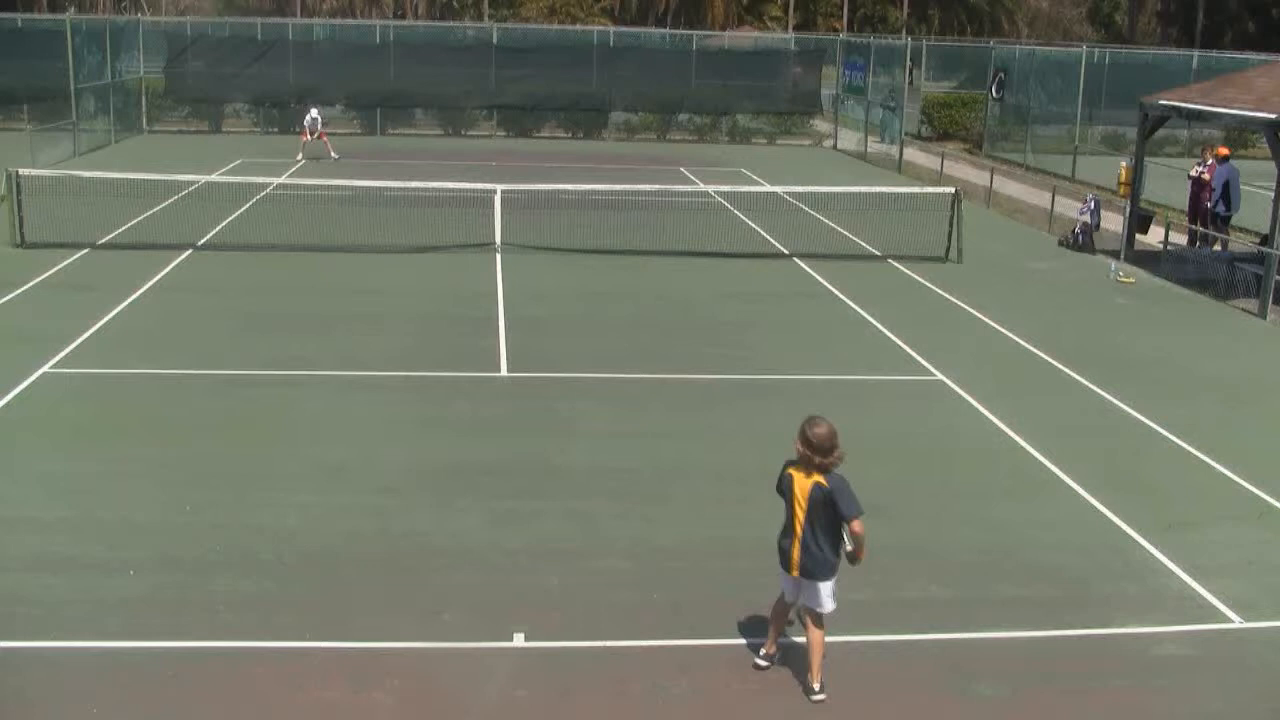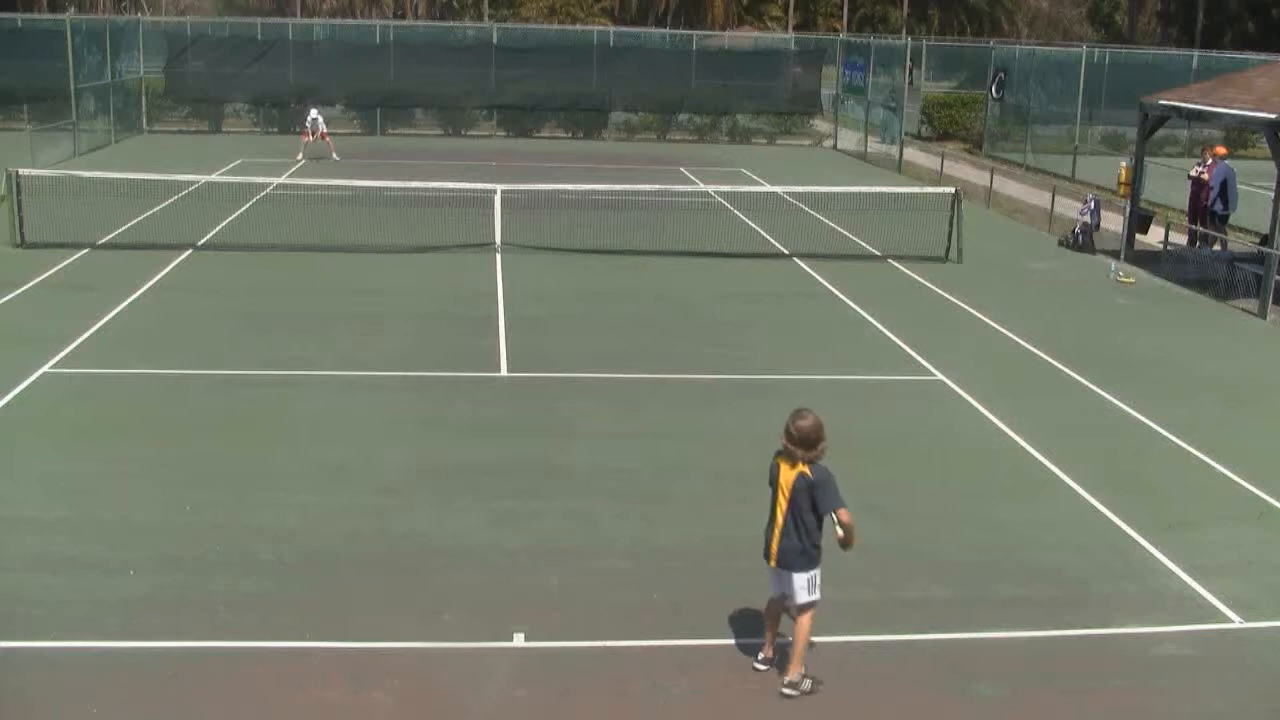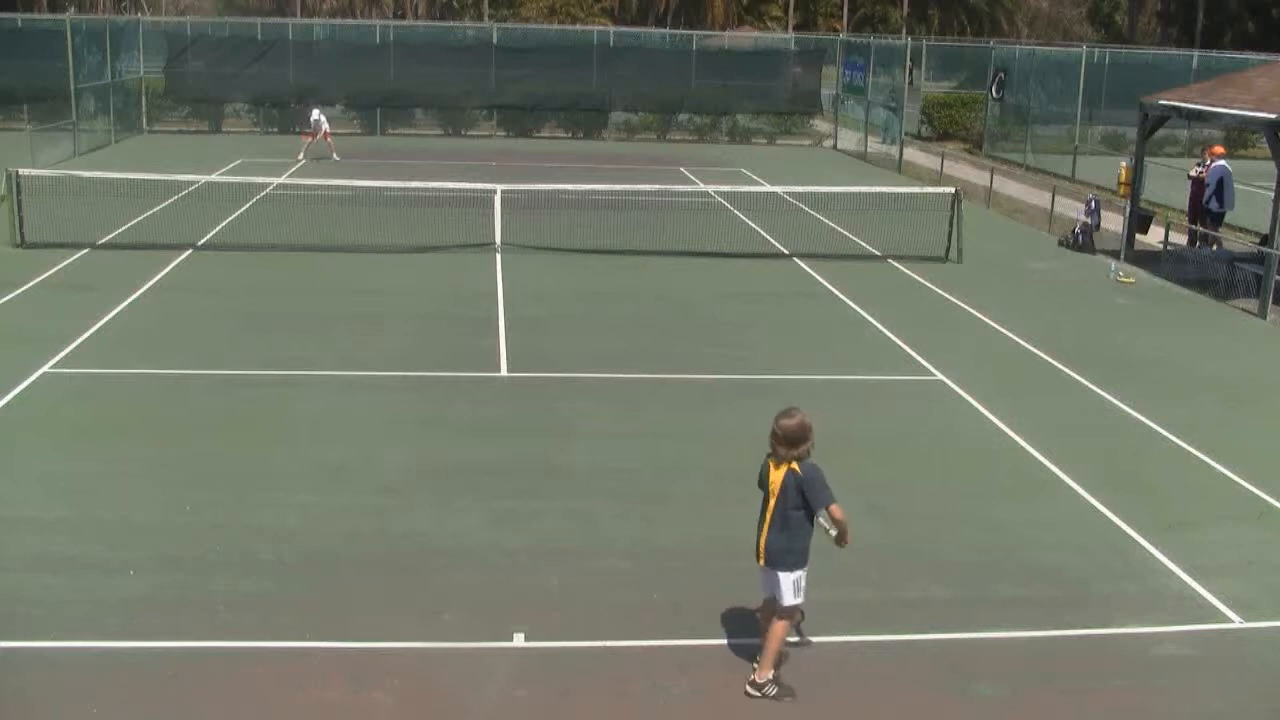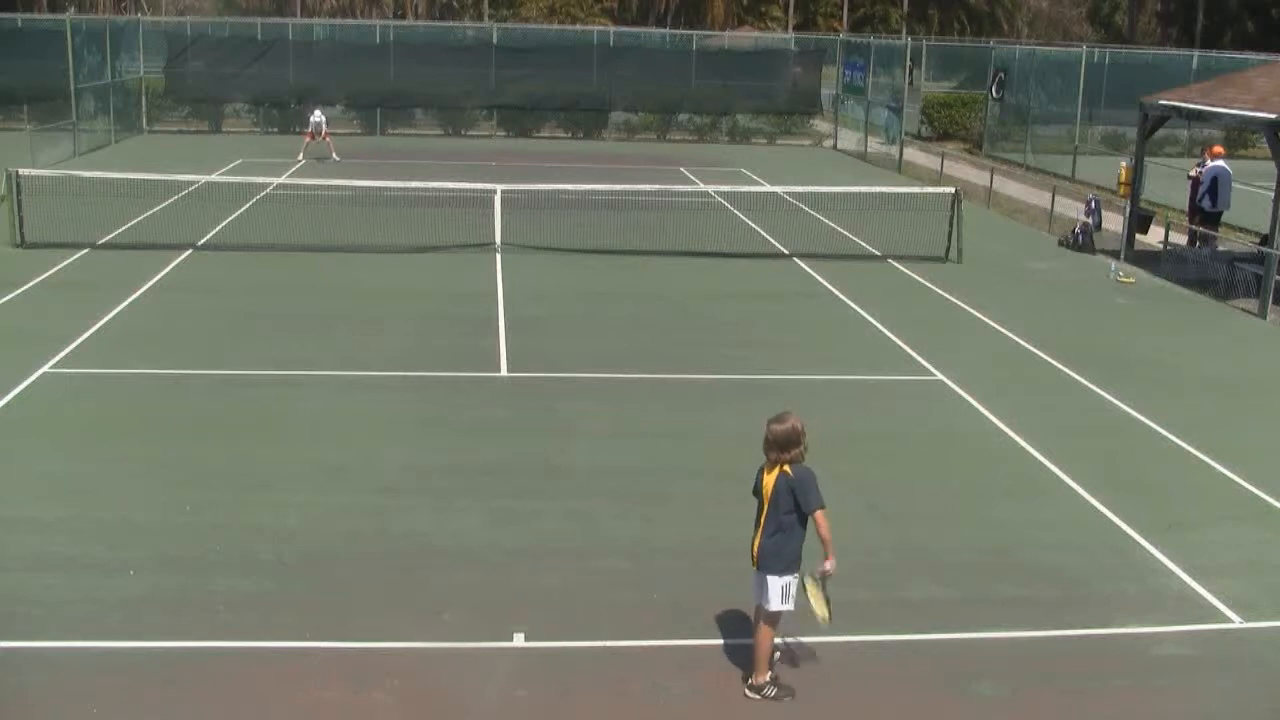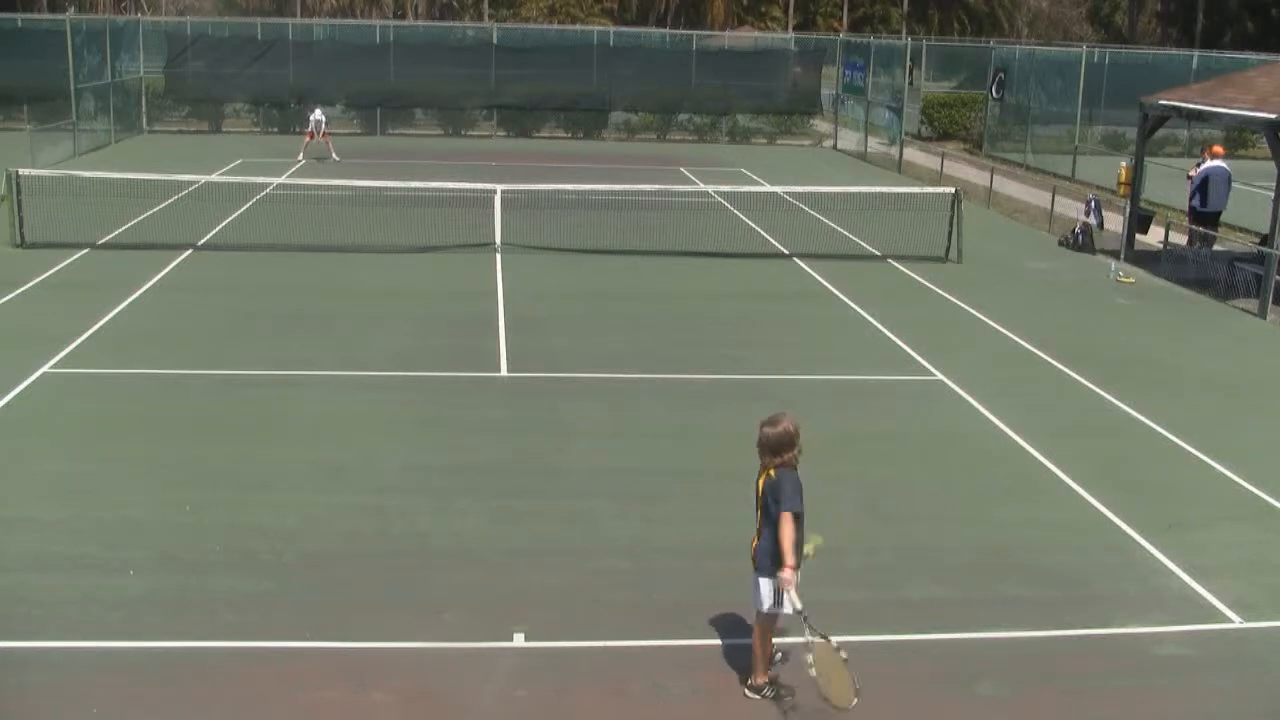
dt=0.2s
person 1, frame 1
left shoulder: (788, 471)
right shoulder: (835, 484)
right elbow: (857, 528)
right wrist: (858, 551)
left hip: (789, 556)
right hip: (819, 564)
left knee: (785, 600)
right knee: (815, 620)
left ankle: (768, 651)
right ankle: (815, 682)
person 1, frame 2
left shoulder: (778, 462)
right shoulder: (818, 475)
right elbow: (843, 517)
right wrist: (849, 537)
left hip: (775, 548)
right hip: (801, 555)
left knee: (777, 599)
right knee: (805, 610)
left ankle: (766, 653)
right ankle: (795, 676)
person 1, frame 3
left shoulder: (770, 463)
right shoulder: (808, 472)
right elbow: (835, 513)
right wrist: (844, 534)
left hip: (767, 548)
right hip: (790, 555)
left knee: (771, 604)
right knee: (785, 613)
left ankle: (764, 655)
right ankle: (761, 677)
person 1, frame 4
left shoulder: (766, 470)
right shoulder: (802, 475)
right elbow: (819, 518)
right wrist: (829, 555)
left hip: (764, 551)
right hip: (781, 559)
left knee: (765, 610)
right knee: (770, 617)
left ankle: (765, 655)
right ankle: (759, 680)
person 1, frame 5
left shoulder: (770, 474)
right shoulder: (787, 480)
right elbow: (786, 521)
right wrist: (789, 564)
left hip: (771, 557)
right hip: (774, 561)
left knee: (767, 615)
right knee: (768, 617)
left ankle: (766, 654)
right ankle: (758, 680)
